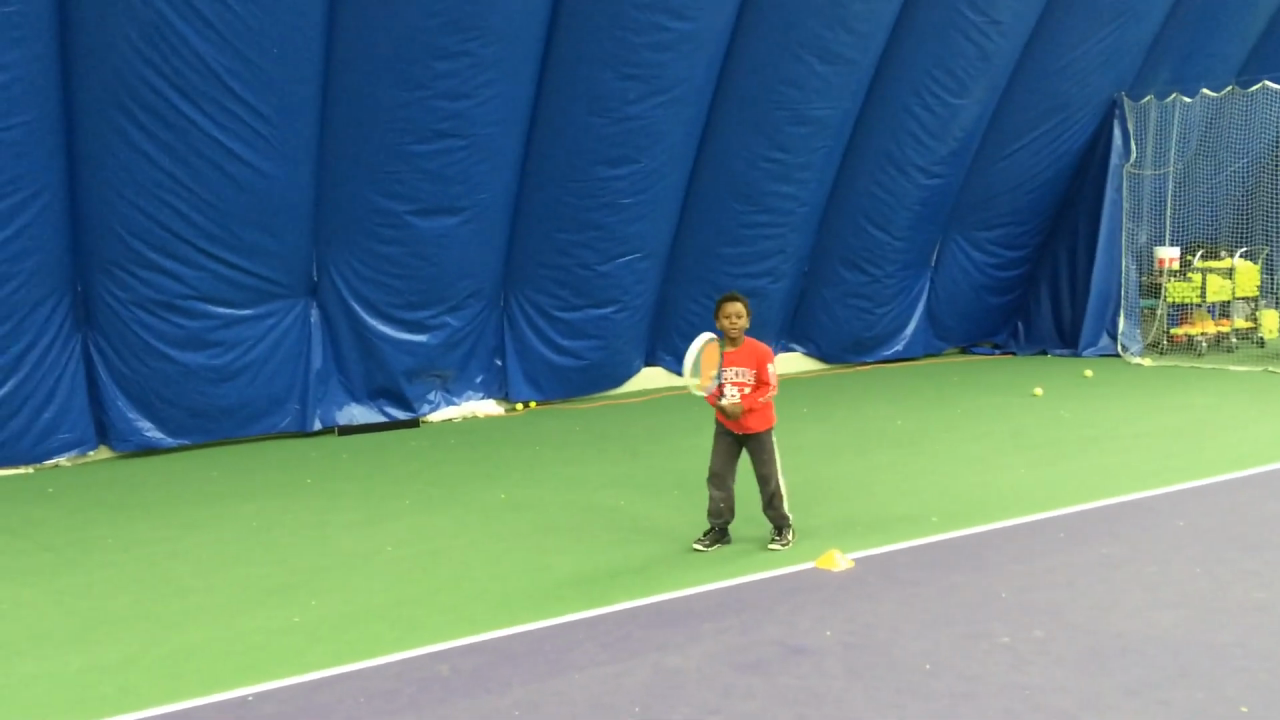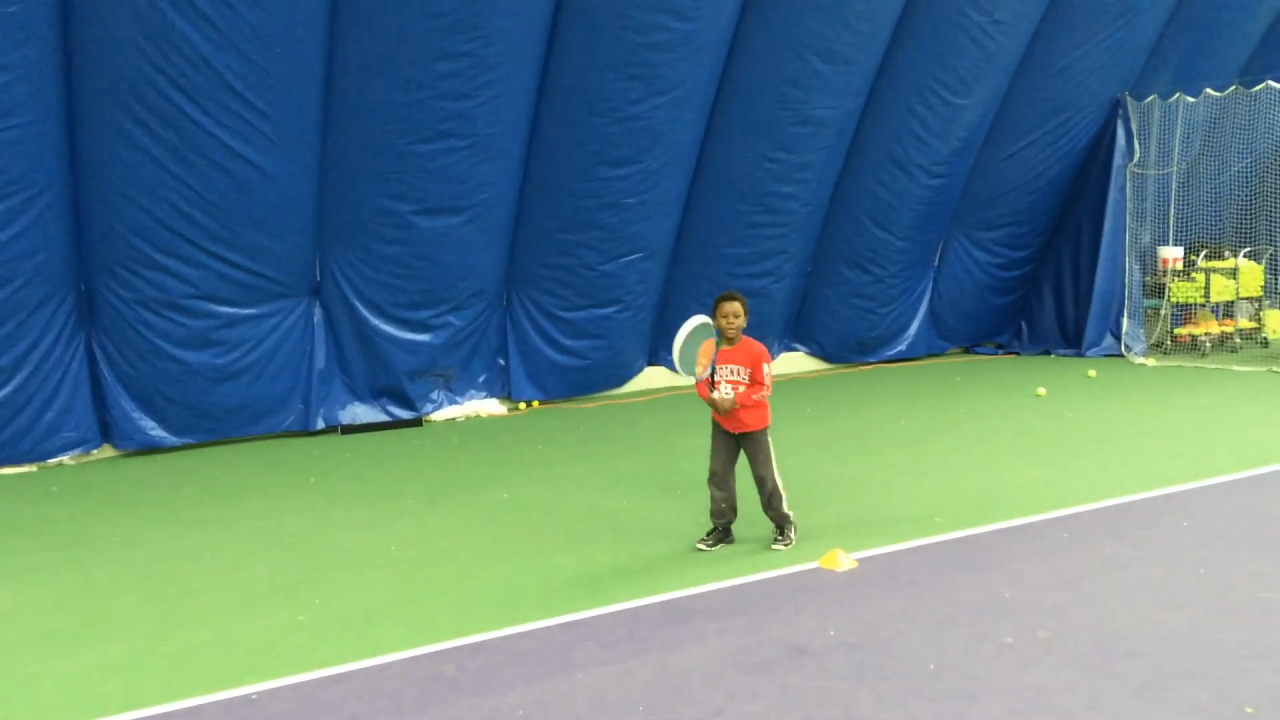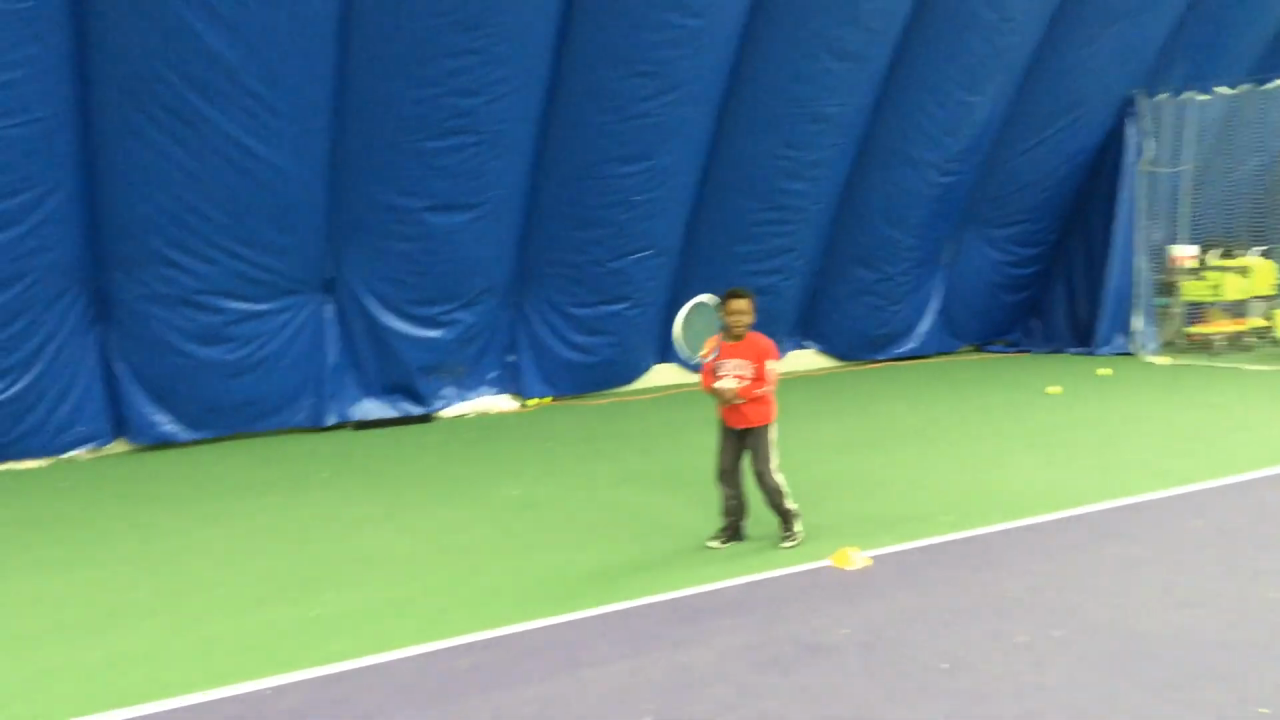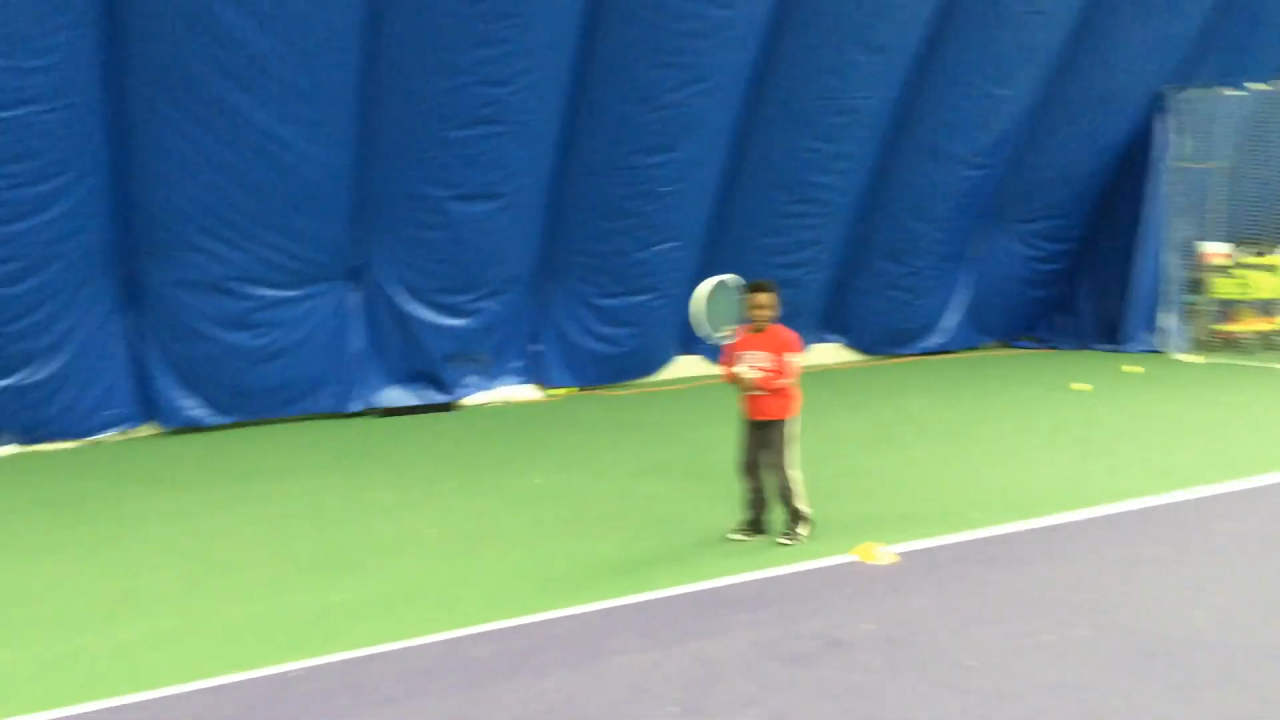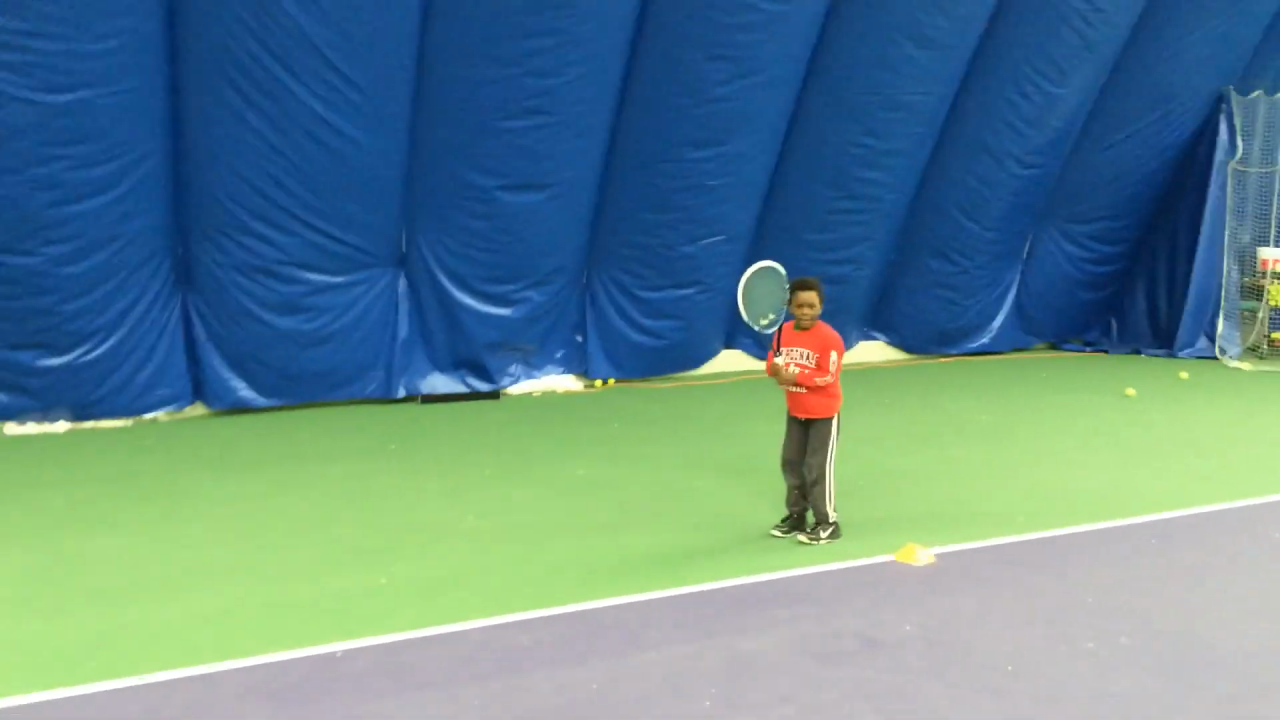
dt=0.1s
person 1, frame 1
left shoulder: (761, 352)
left elbow: (769, 388)
left wrist: (742, 405)
right wrist: (719, 404)
left hip: (758, 426)
right hip: (725, 425)
left knee: (768, 476)
right knee: (718, 475)
left ankle: (783, 526)
right ankle: (719, 528)
person 1, frame 2
left shoulder: (756, 350)
left elbow: (764, 388)
right elbow: (702, 383)
left wrist: (735, 402)
right wrist: (712, 399)
left hip: (754, 424)
right hip: (722, 424)
left knee: (765, 475)
right knee: (718, 475)
left ankle: (784, 525)
right ankle: (722, 528)
person 1, frame 3
left shoulder: (763, 346)
right shoulder: (716, 345)
left elbow: (767, 384)
right elbow: (707, 377)
left wrist: (737, 392)
right wrist: (715, 389)
left hip: (759, 421)
right hip: (729, 420)
left knee: (766, 471)
right knee: (727, 472)
left ankle: (791, 519)
right ankle: (733, 525)
person 1, frame 4
left shoulder: (786, 338)
right shoulder: (739, 337)
left elbow: (789, 377)
right elbow: (729, 365)
left wrist: (757, 382)
right wrist: (737, 377)
left hip: (781, 413)
right hip: (753, 412)
left knee: (781, 466)
right knee: (751, 465)
left ankle: (799, 518)
right ankle: (756, 519)
person 1, frame 5
left shoulder: (830, 338)
right shoulder: (785, 331)
left elbow: (828, 377)
right elbow: (774, 361)
left wrist: (795, 378)
right wrist: (775, 369)
left hip: (824, 413)
right hip: (796, 411)
left knee: (818, 466)
right knee: (791, 462)
left ankle: (827, 523)
right ankle: (796, 516)
